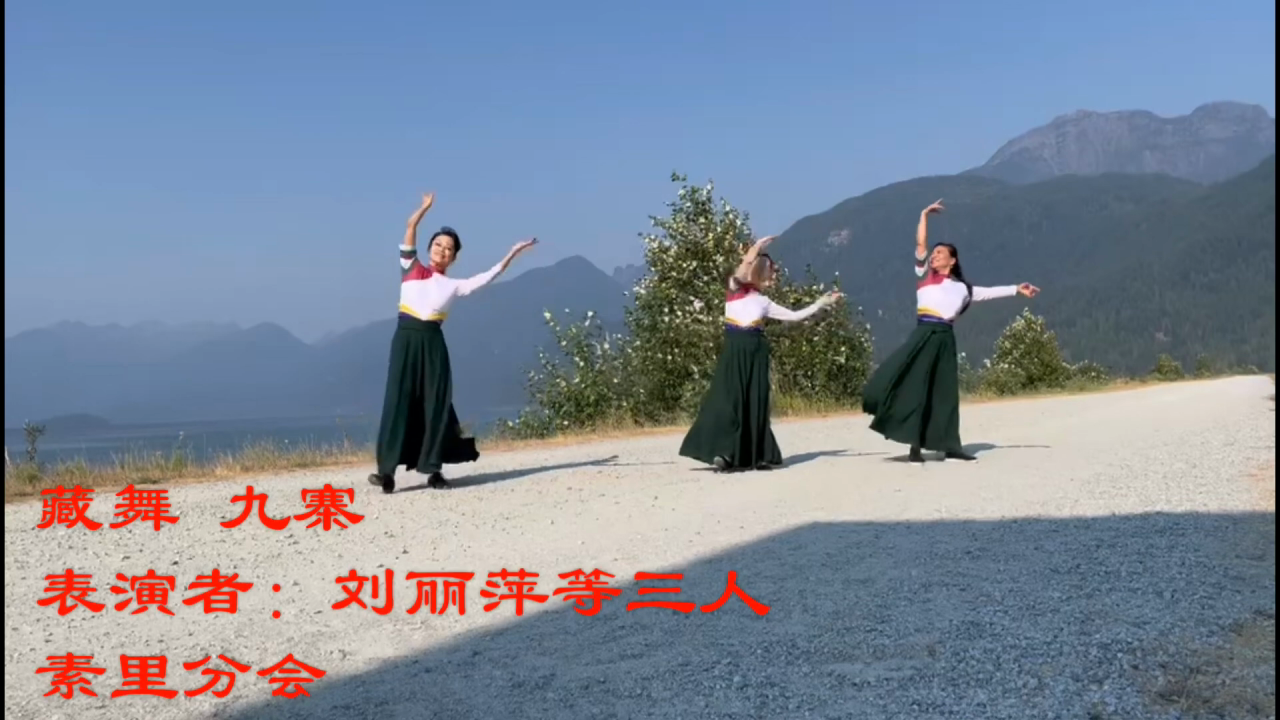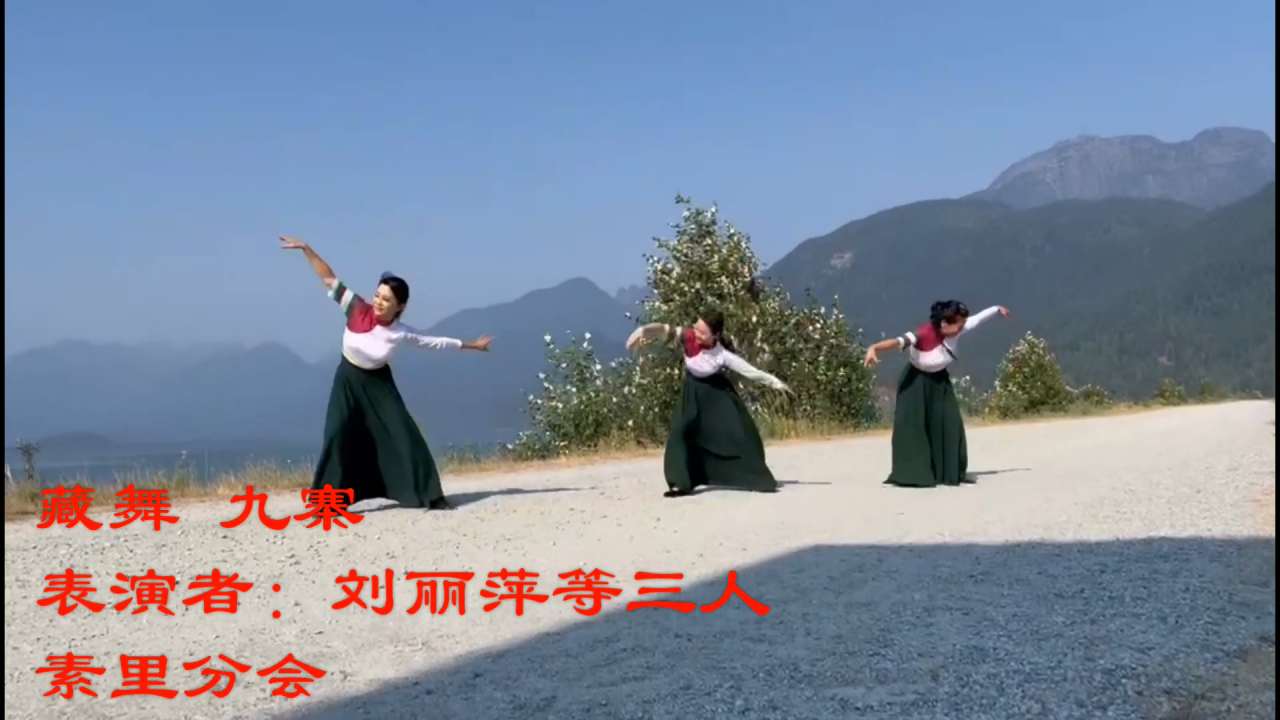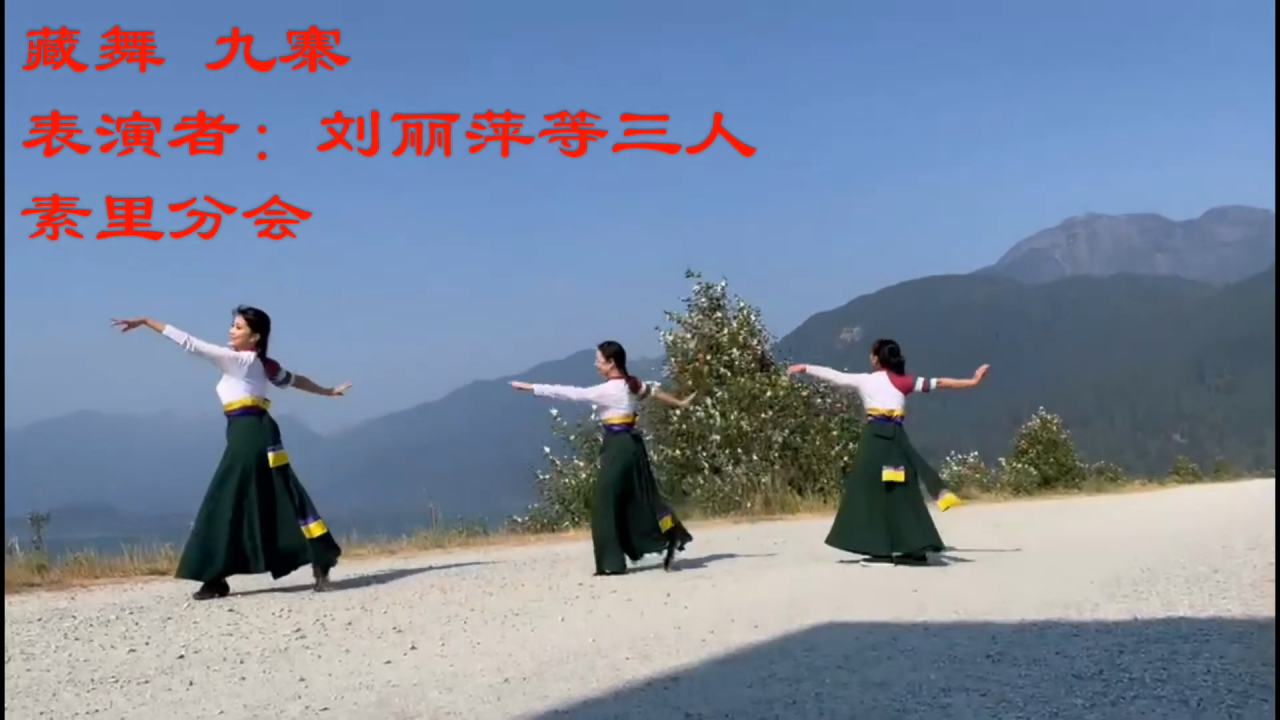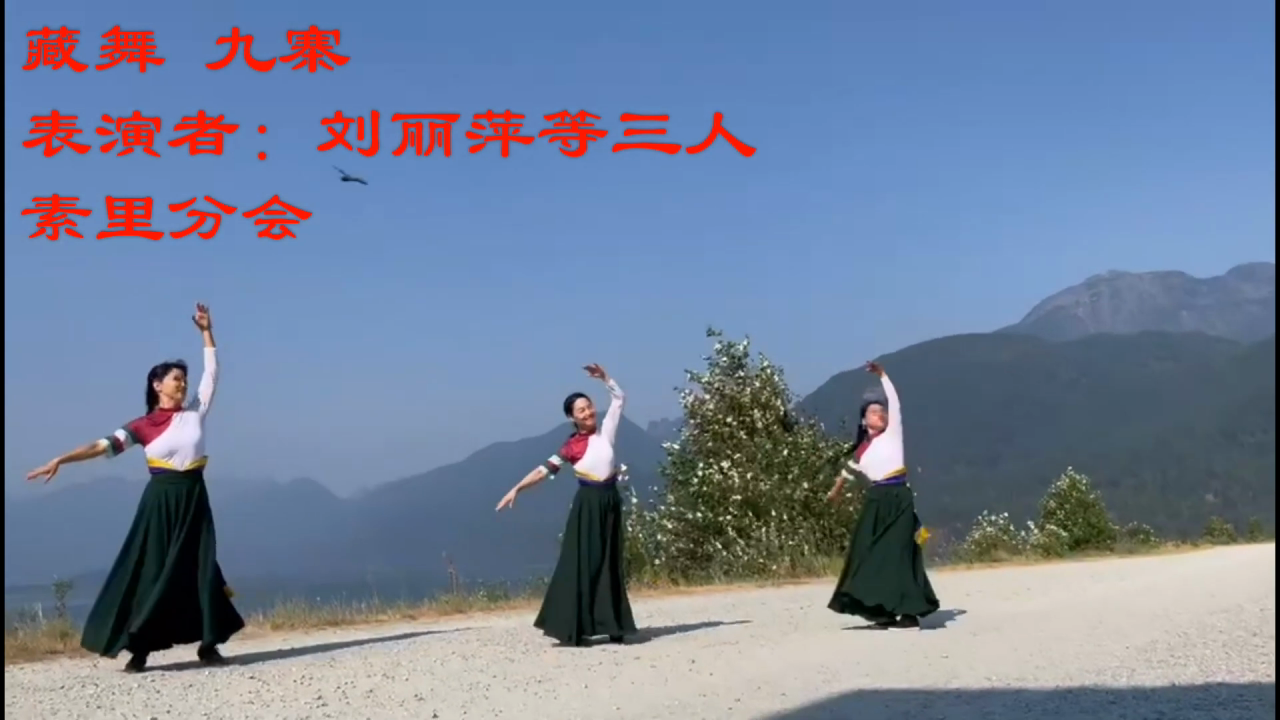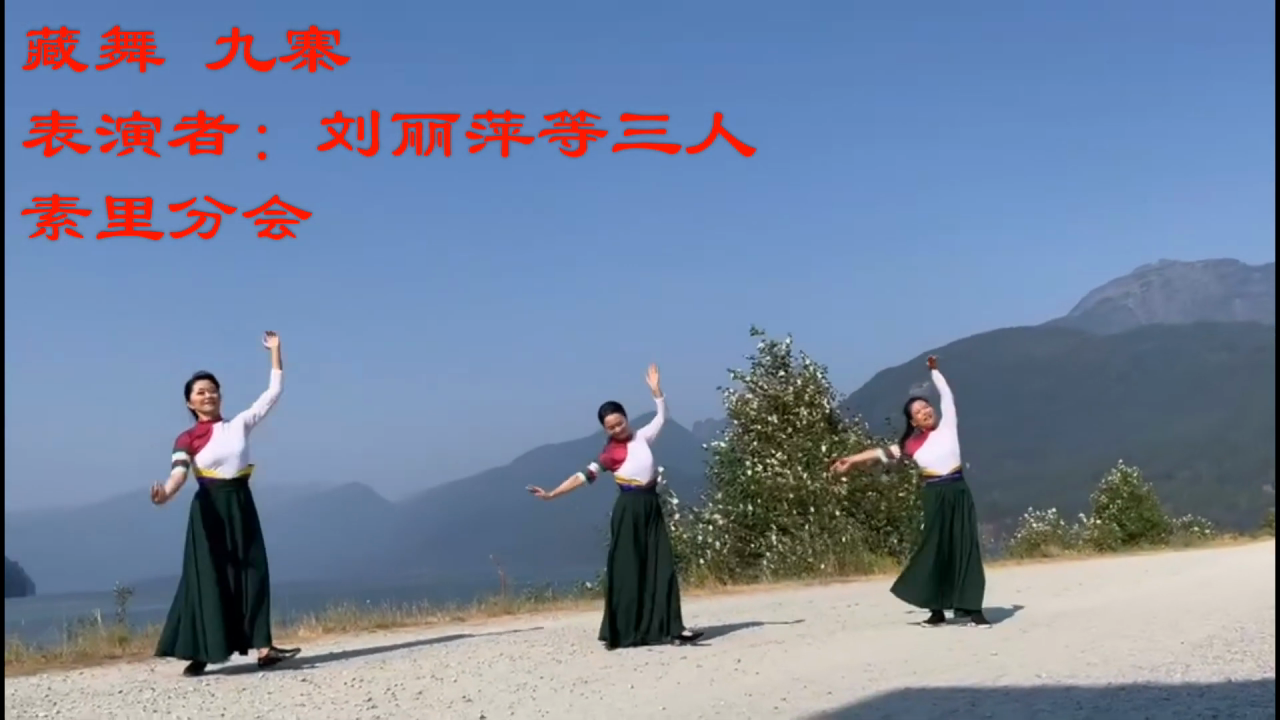
dt=1s
person 1, frame 1
left shoulder: (455, 285)
right shoulder: (412, 270)
left elbow: (487, 277)
right elbow: (409, 233)
left wrist: (513, 252)
right wrist: (424, 208)
left hip: (434, 343)
right hip: (406, 339)
left knee: (435, 405)
right knee: (397, 405)
left ankle: (434, 469)
right ankle: (387, 472)
person 1, frame 2
left shoulder: (401, 334)
right shoulder: (357, 309)
left elbow: (435, 341)
right elbow: (329, 279)
left wrist: (470, 345)
right wrist: (306, 250)
left hip: (378, 385)
right hip: (346, 381)
left knee: (404, 437)
right knee: (336, 437)
left ankle: (429, 495)
person 1, frame 3
left shoulder: (236, 360)
right shoulder: (264, 364)
left elbow: (191, 344)
right elbow: (294, 379)
left wrist: (146, 321)
right wrist: (329, 392)
left hip: (246, 433)
right hip: (257, 432)
left knee: (228, 504)
right knee: (280, 499)
left ankle: (215, 578)
right ankle: (320, 559)
person 1, frame 4
left shoulder: (195, 414)
right shoulder: (143, 426)
left elbow: (211, 372)
right elbow: (103, 446)
left wrist: (207, 332)
right wrist: (62, 460)
left hip: (194, 497)
right hip: (161, 498)
left knee: (198, 569)
right knee: (149, 570)
left ankle: (207, 643)
right ankle: (139, 648)
person 1, frame 5
left shoulder: (239, 425)
right shoulder: (188, 438)
left elbow: (270, 396)
right elbow: (179, 472)
left wrist: (275, 354)
right wrist: (165, 494)
left hip: (241, 506)
right hip: (208, 508)
left knee: (250, 574)
right knee: (208, 577)
left ankle: (262, 648)
right ankle: (202, 653)
person 2, frame 1
left shoulder: (763, 300)
right shoulder: (735, 287)
left elbow: (792, 316)
right elbow: (743, 270)
left wrist: (821, 303)
right wrist: (758, 245)
left hip: (757, 351)
right hip: (733, 348)
left knee: (756, 403)
right knee: (729, 400)
left ankle: (754, 456)
right ankle: (727, 453)
person 2, frame 2
left shoulder: (723, 355)
right shoulder: (689, 336)
left elbow: (750, 371)
right elbow: (664, 329)
left wrist: (774, 382)
right wrist: (642, 330)
left hip: (718, 392)
right hip: (693, 389)
left knee: (739, 432)
right knee: (680, 432)
left ankle: (763, 480)
right ankle: (680, 484)
person 2, frame 3
left shoulder: (608, 390)
right shoulder: (631, 383)
left elbow: (571, 393)
right elbow: (654, 391)
left wrist: (533, 388)
right wrist: (680, 403)
left hip: (618, 446)
right hip: (630, 444)
left knee: (607, 504)
right knee: (634, 499)
left ankle: (612, 562)
right ankle: (669, 537)
person 2, frame 4
left shoulder: (606, 431)
right shoulder: (572, 447)
left elbow: (619, 400)
right elbow: (544, 470)
left wrist: (604, 378)
right wrist: (515, 489)
left hip: (611, 501)
right hip: (588, 504)
left knee: (609, 565)
right knee: (582, 565)
left ankle: (612, 624)
right ankle: (571, 628)
person 2, frame 5
left shoulder: (642, 436)
right shoulder: (609, 454)
left elbow: (661, 418)
right elbow: (582, 476)
left wrist: (656, 390)
right wrist: (553, 493)
left hip: (652, 507)
right hip: (629, 510)
left knee: (662, 566)
right knee: (627, 568)
left ankle: (672, 627)
right ankle: (627, 632)
person 3, frame 1
left shoulder: (962, 287)
right shoulder: (926, 275)
left elbow: (990, 292)
right elbow: (920, 245)
left wrist: (1016, 289)
right wrist: (924, 215)
left hip: (945, 339)
right hip: (924, 335)
left knee: (945, 393)
right knee: (913, 386)
left ankle: (950, 447)
right ankle: (915, 446)
person 3, frame 2
left shoulder: (956, 331)
right shoulder: (924, 334)
left elbow: (976, 318)
right elbow: (899, 341)
left wrist: (997, 309)
right wrist: (874, 348)
left hip: (940, 381)
right hip: (915, 381)
left knee: (950, 424)
right knee: (909, 426)
left ankle: (953, 473)
right ankle: (909, 475)
person 3, frame 3
left shoulder: (866, 381)
right shoulder: (905, 380)
left elbow: (834, 376)
right elbow: (937, 383)
left wrist: (805, 368)
right wrist: (972, 381)
left hip: (875, 436)
right hip: (897, 437)
left knee: (872, 491)
right knee: (902, 492)
left ankle: (882, 550)
right ankle: (915, 548)
person 3, frame 4
left shoulder: (893, 434)
right shoulder: (863, 448)
left elbow: (895, 404)
right elbow: (849, 469)
left wrist: (882, 376)
right wrist: (836, 490)
left hip: (898, 498)
right hip: (875, 501)
left knee: (897, 553)
right knee: (872, 555)
left ankle: (910, 614)
right ankle: (887, 613)
person 3, frame 5
left shoulder: (947, 426)
right shoulder: (912, 443)
left elbow: (946, 393)
right elbow: (883, 453)
left wrist: (934, 370)
right wrist: (851, 460)
left hip: (958, 492)
right hip: (935, 495)
left knee: (966, 548)
right knee: (935, 549)
left ankle: (974, 611)
right ankle: (937, 610)
